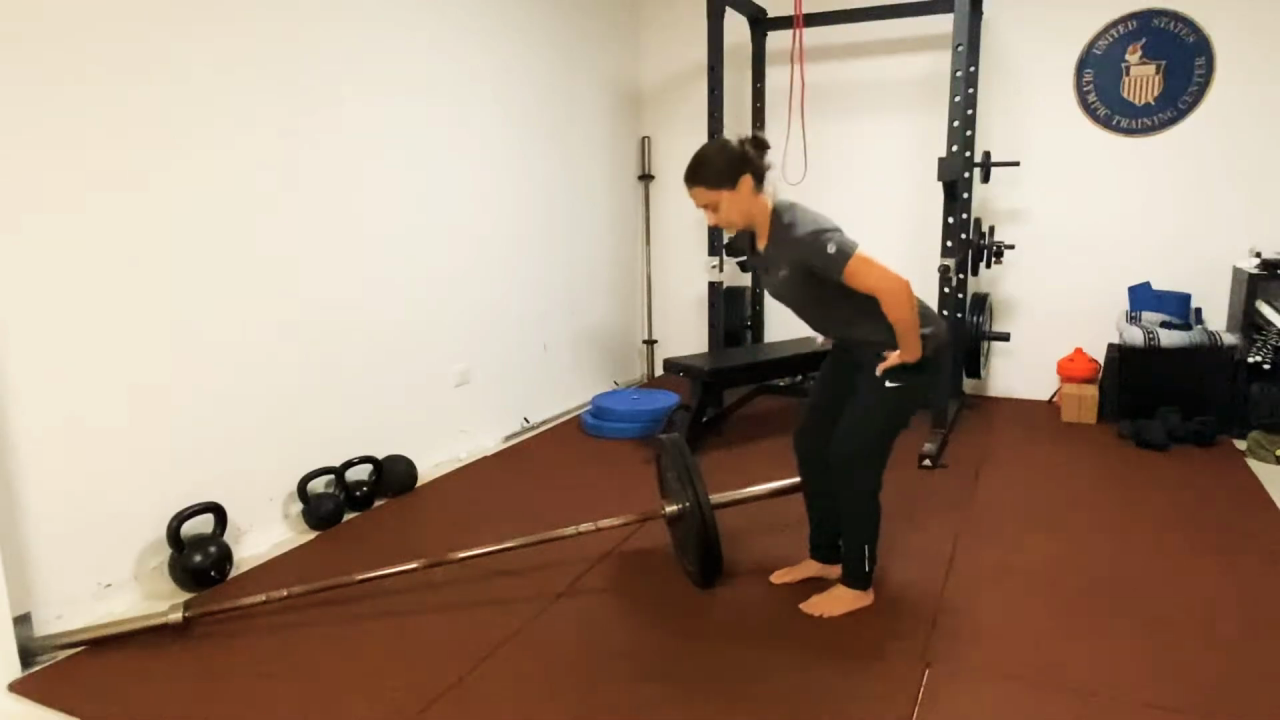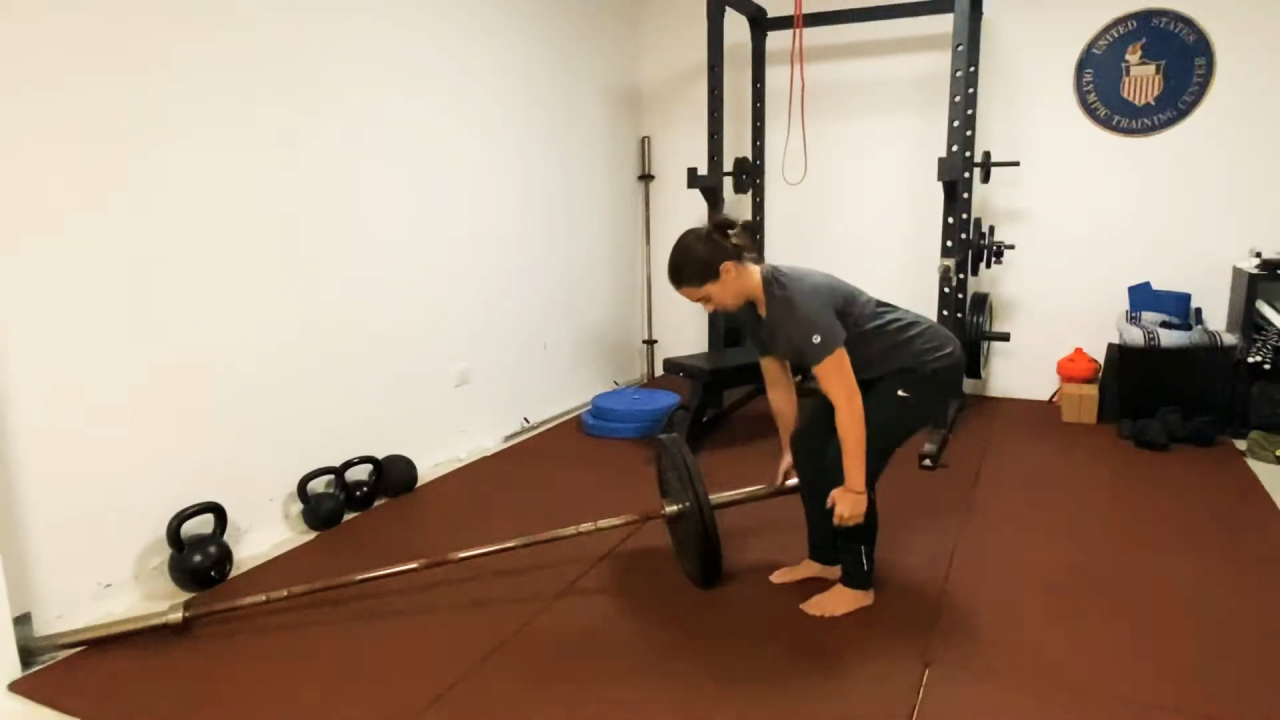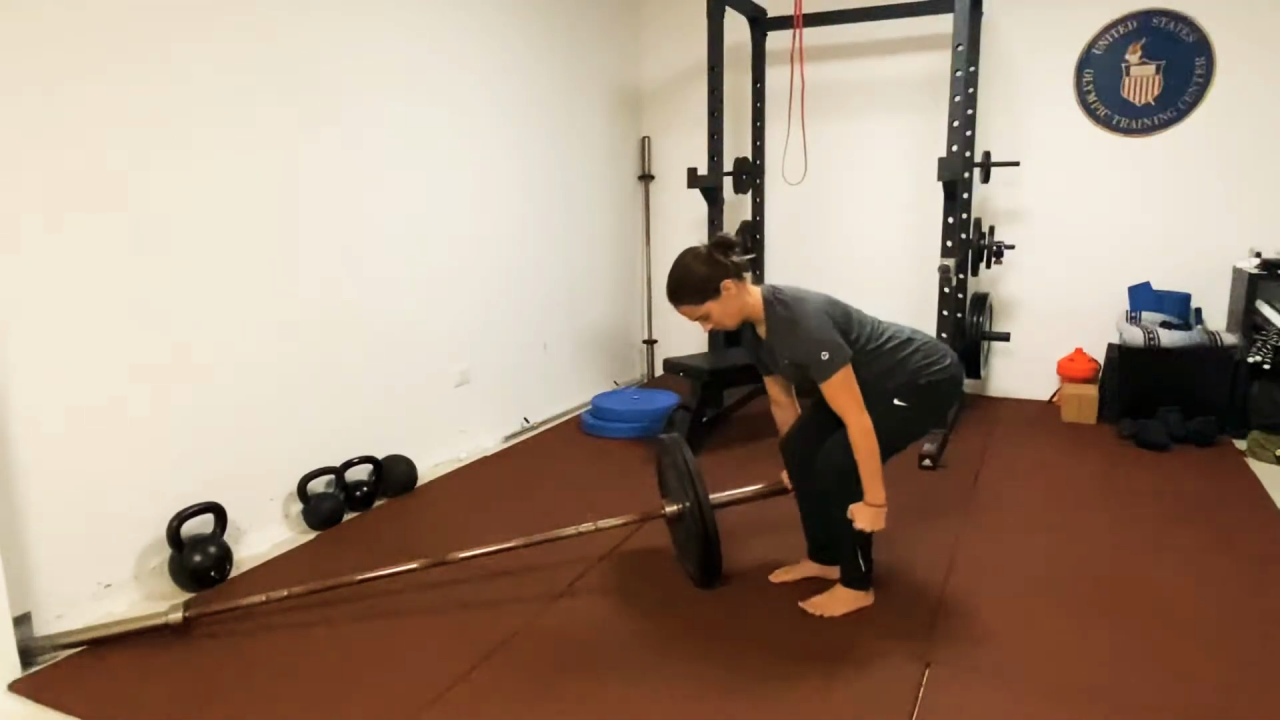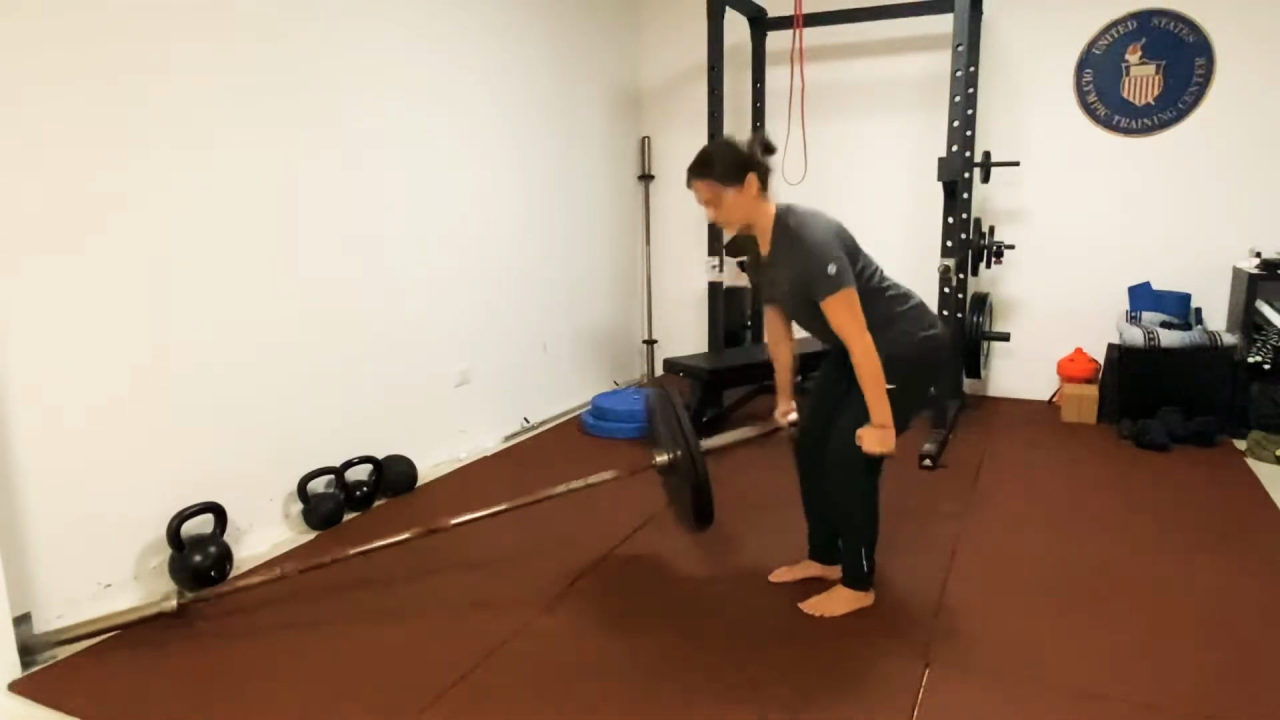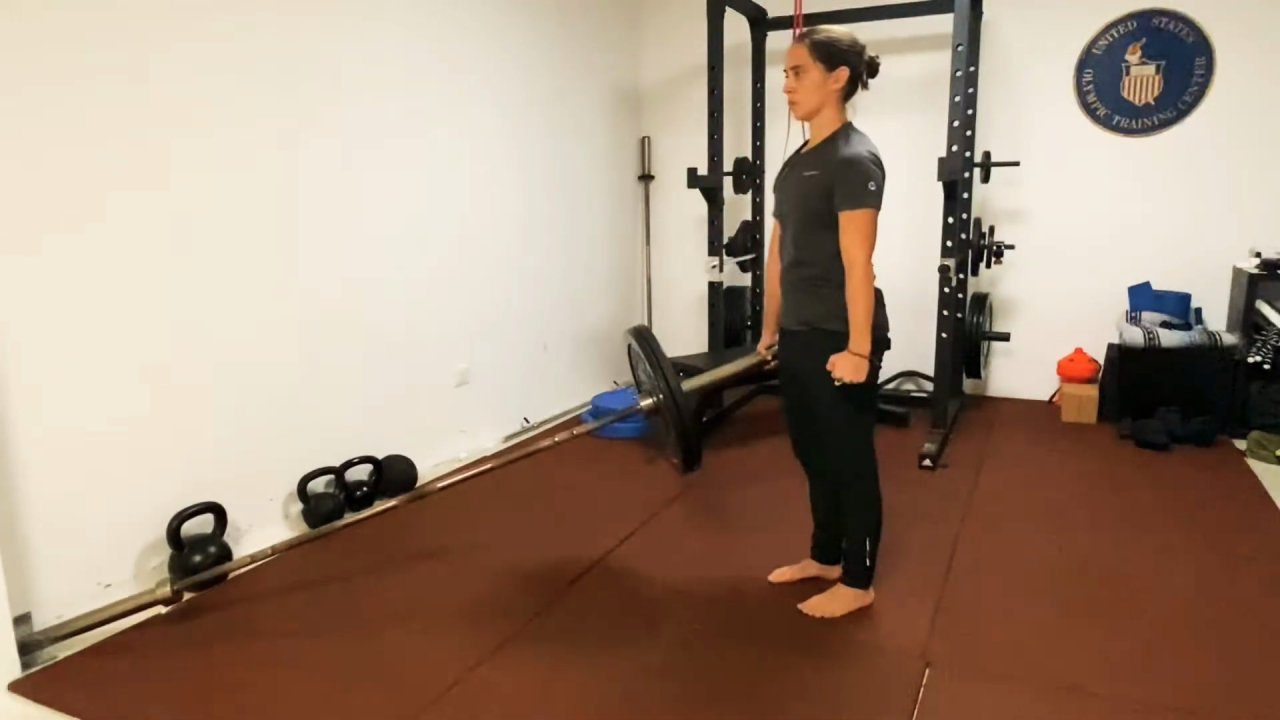
dt=1s
person 1, frame 1
left shoulder: (804, 235)
right shoulder: (756, 242)
left elbow: (894, 287)
left wrist: (911, 350)
left hip: (901, 348)
right hip: (854, 346)
left knee: (852, 456)
right knee: (811, 442)
left ankle: (857, 583)
right ankle: (824, 558)
person 1, frame 2
left shoulder: (798, 302)
right shoulder: (752, 307)
left elbow: (847, 402)
right elbow: (778, 383)
left wrist: (856, 487)
right wrist: (787, 450)
left hip: (927, 365)
right hip: (873, 367)
left knee: (842, 461)
right knee: (808, 446)
left ankle: (857, 585)
right ankle: (824, 559)
person 1, frame 3
left shoulder: (801, 321)
right shoulder: (754, 327)
left elbow: (856, 419)
right elbow: (781, 399)
left wrist: (874, 501)
right wrist: (793, 460)
left hip: (926, 379)
right hip: (876, 379)
left knee: (837, 465)
right knee: (800, 450)
left ankle: (856, 586)
right ankle: (823, 559)
person 1, frame 4
left shoulder: (809, 240)
right shoulder: (761, 252)
left elbow: (858, 339)
right elbow: (778, 333)
left wrist: (881, 423)
right wrist: (784, 399)
left hip: (909, 348)
right hip: (864, 346)
left knee: (848, 456)
right knee: (812, 444)
left ankle: (858, 585)
right ankle: (824, 558)
person 1, frame 5
left shoulder: (854, 159)
right shoulder: (798, 161)
left elbow: (857, 263)
left wrist: (859, 349)
right wrist: (770, 330)
left hip: (839, 339)
right hip: (798, 335)
left knee: (848, 457)
right knee: (814, 453)
left ankle: (858, 583)
right ankle: (825, 557)
